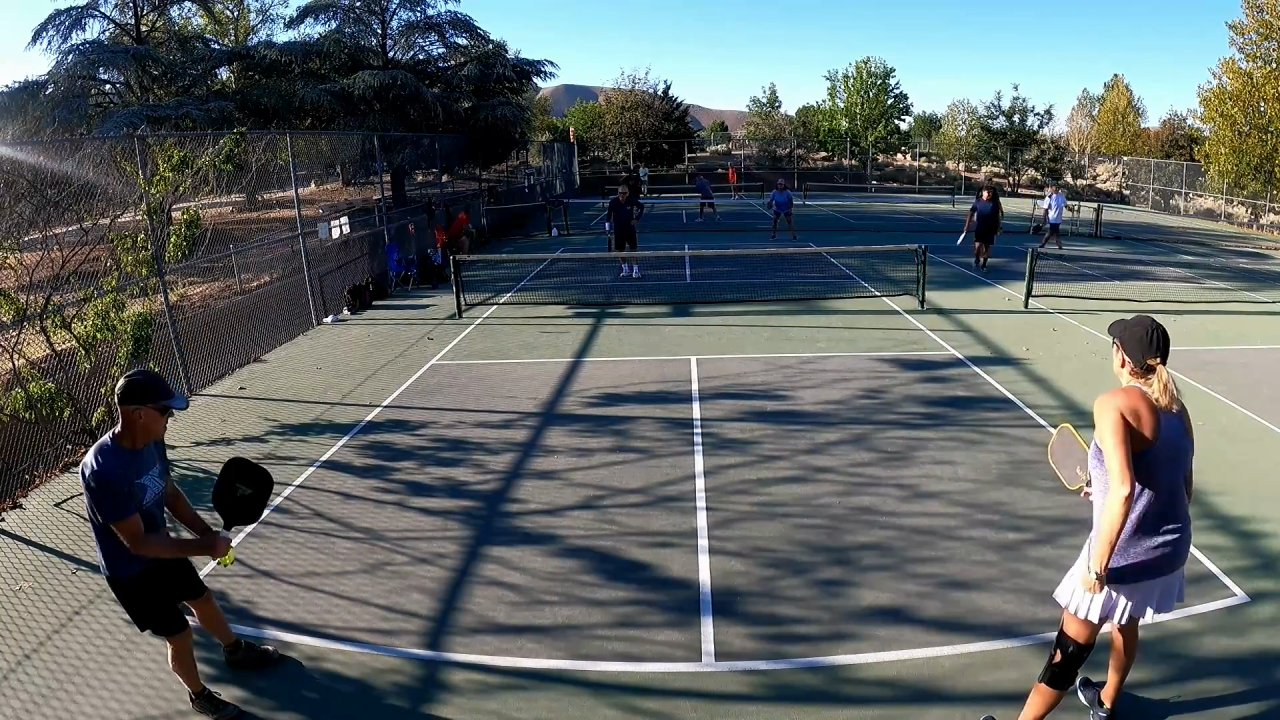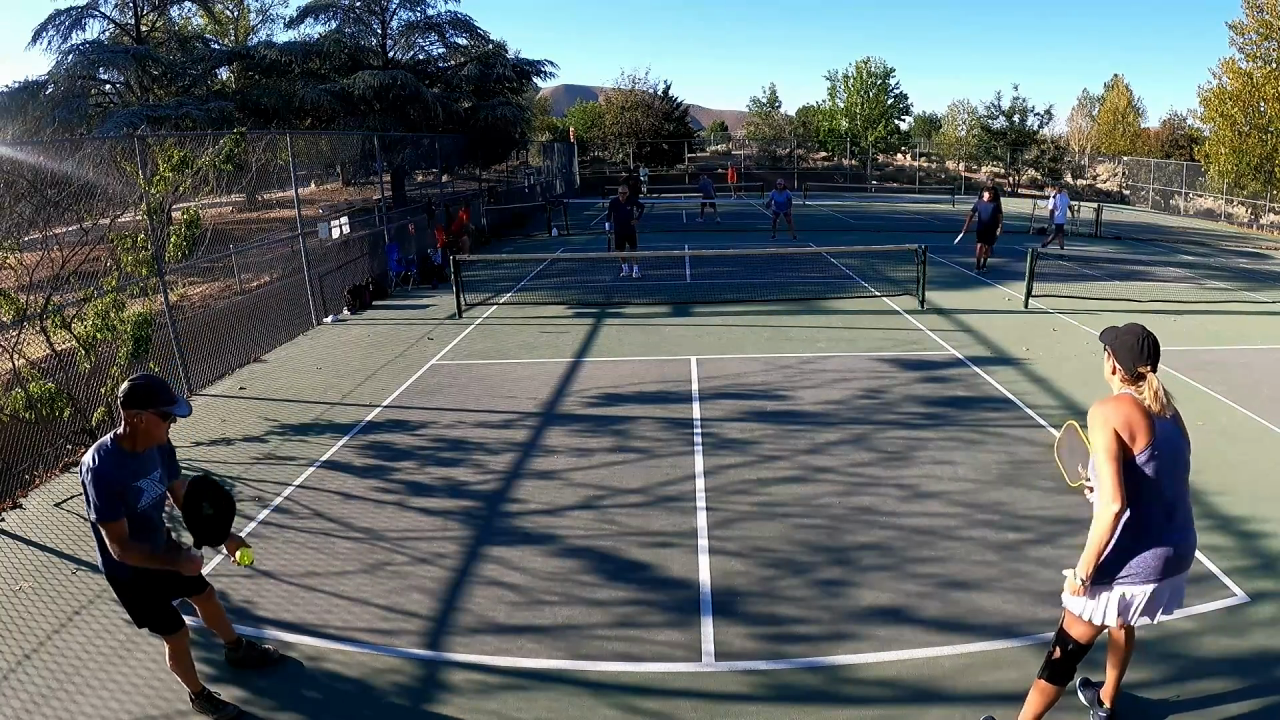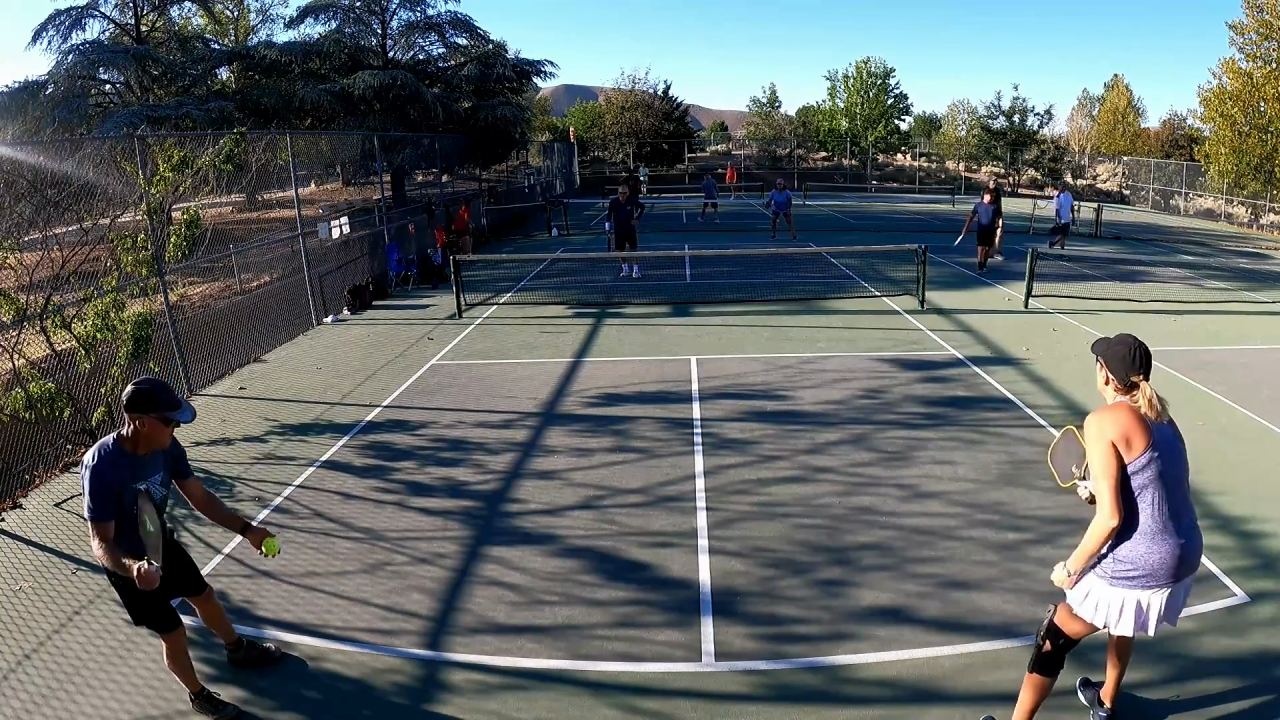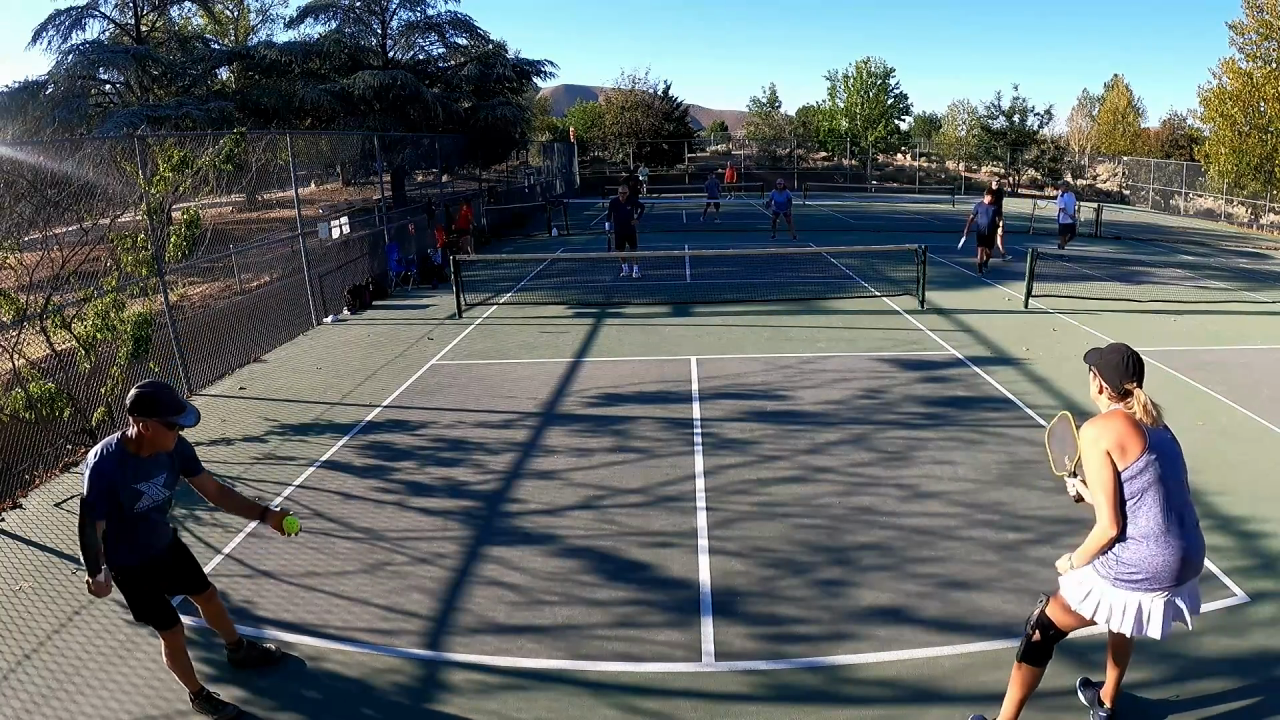
dt=0.1s
person 1, frame 1
left shoulder: (1114, 403)
right shoulder: (1177, 411)
left elbow: (1123, 489)
right elbow: (1184, 491)
left wrist: (1099, 563)
left hip: (1126, 556)
right hip: (1170, 552)
left knee: (1070, 649)
right knee: (1126, 626)
person 1, frame 2
left shoulder: (1107, 411)
right shoulder: (1169, 414)
left elbow: (1113, 504)
right elbow: (1160, 490)
left wrist: (1083, 571)
left hip: (1131, 561)
right hip: (1176, 557)
left knee: (1064, 647)
right knee: (1122, 620)
person 1, frame 3
left shoulder: (1103, 422)
right shoulder: (1163, 420)
left elbow: (1111, 518)
left wrist: (1072, 568)
left hip: (1134, 566)
right hip: (1183, 559)
left knee: (1054, 639)
right knee: (1123, 620)
person 1, frame 4
left shoulder: (1097, 430)
right shoulder: (1155, 425)
left elbow: (1110, 528)
left wrist: (1075, 562)
right wrist: (1089, 492)
left hip: (1135, 571)
right hip: (1182, 565)
left knee: (1042, 628)
right knee: (1126, 616)
person 2, frame 1
left shoulder: (151, 441)
right shoulder: (103, 469)
left elbow: (169, 491)
right elbow: (137, 543)
left wrist: (204, 533)
right wrist: (200, 546)
left hip: (158, 552)
right hip: (130, 571)
left knee: (203, 599)
right knee: (180, 635)
left ankle: (236, 650)
person 2, frame 2
left shoulder: (158, 444)
right shoulder: (101, 467)
left elbow: (182, 495)
right elbow: (119, 546)
left wrist: (224, 536)
right wrist: (175, 562)
left hip: (160, 543)
right hip: (130, 568)
left knee: (206, 596)
right knee: (177, 634)
left ankle: (237, 649)
person 2, frame 3
left shoulder: (166, 447)
right shoulder: (101, 466)
left elbow: (200, 496)
right elbow: (102, 543)
left wrist: (245, 529)
right wrist: (132, 569)
left hip: (161, 544)
right hip: (128, 566)
left knee: (205, 597)
right knee: (174, 634)
left ankle: (238, 649)
person 2, frame 4
left shoulder: (175, 447)
right shoulder: (103, 466)
left elbow: (214, 492)
right elbow: (91, 533)
left wrist: (264, 514)
right wrist: (96, 573)
left hip: (166, 543)
right hip: (130, 563)
left knee: (207, 596)
right knee: (173, 633)
left ankle: (239, 650)
